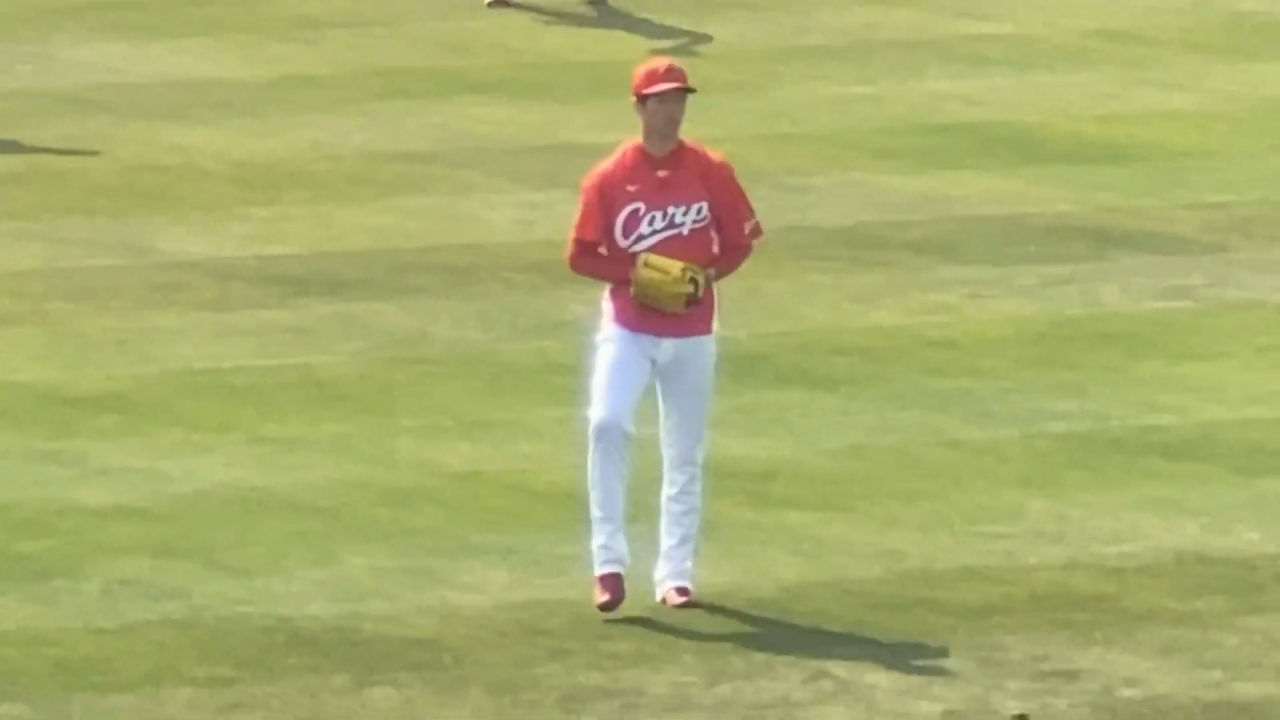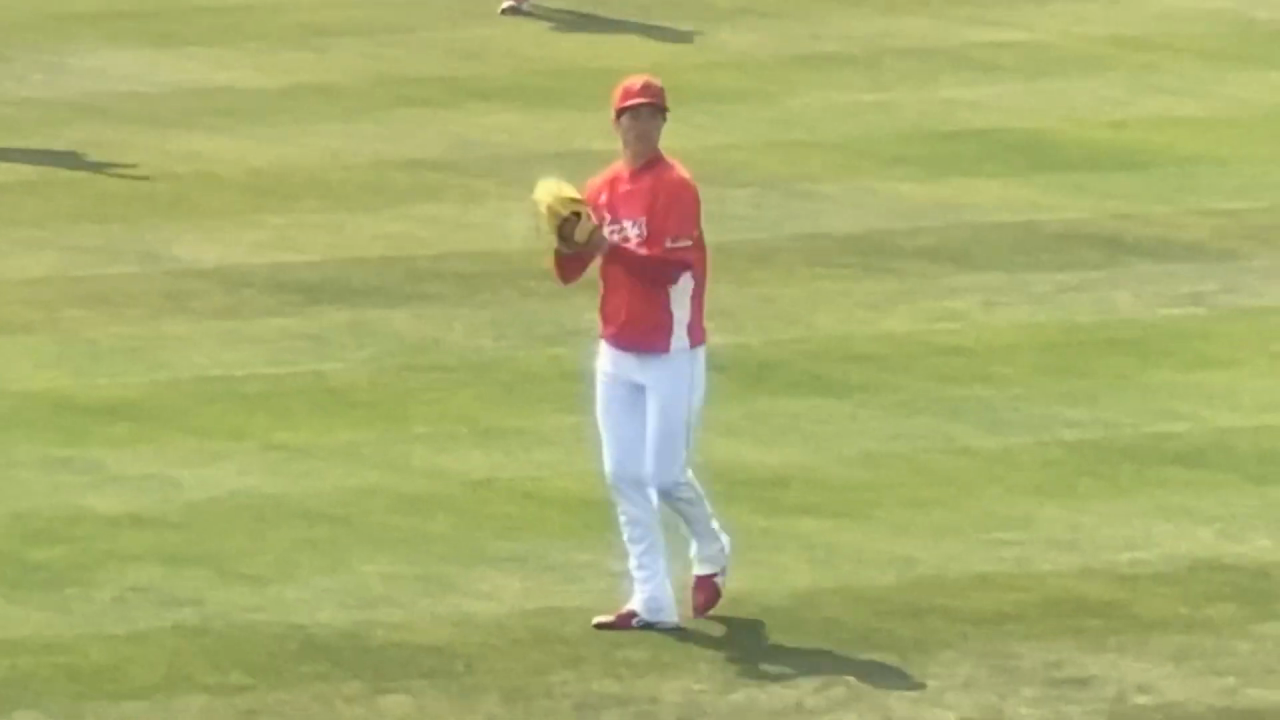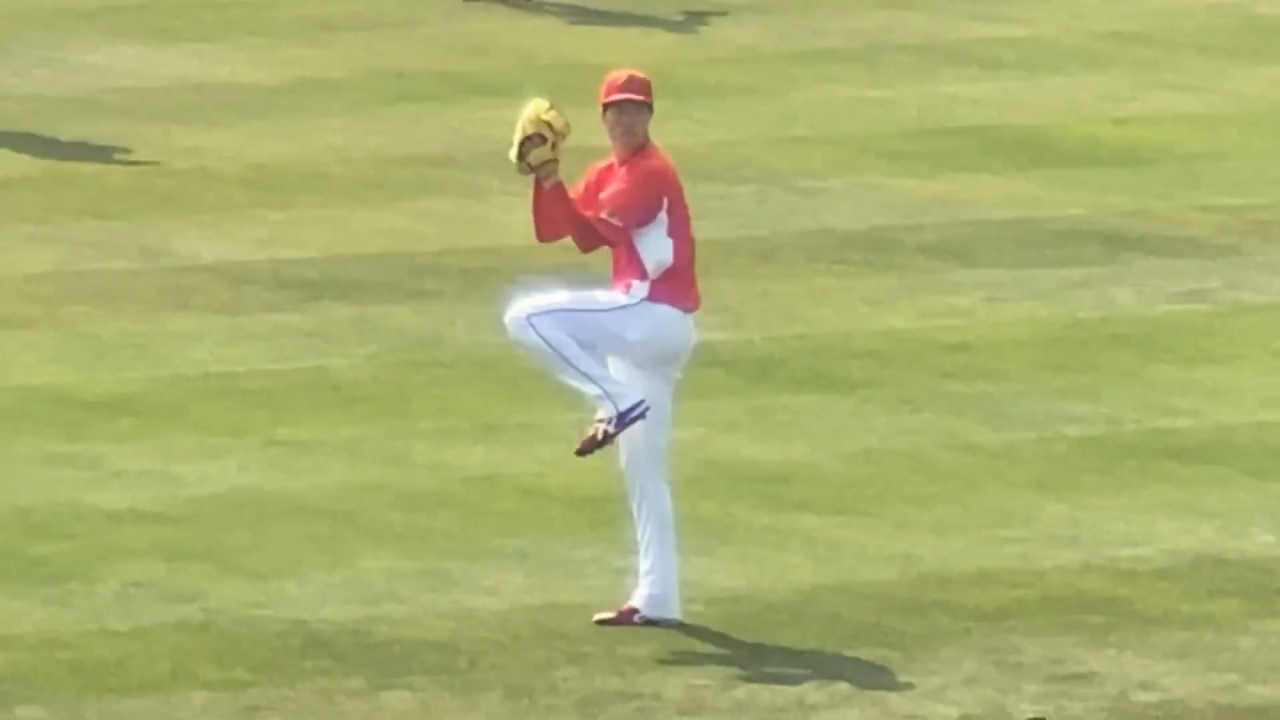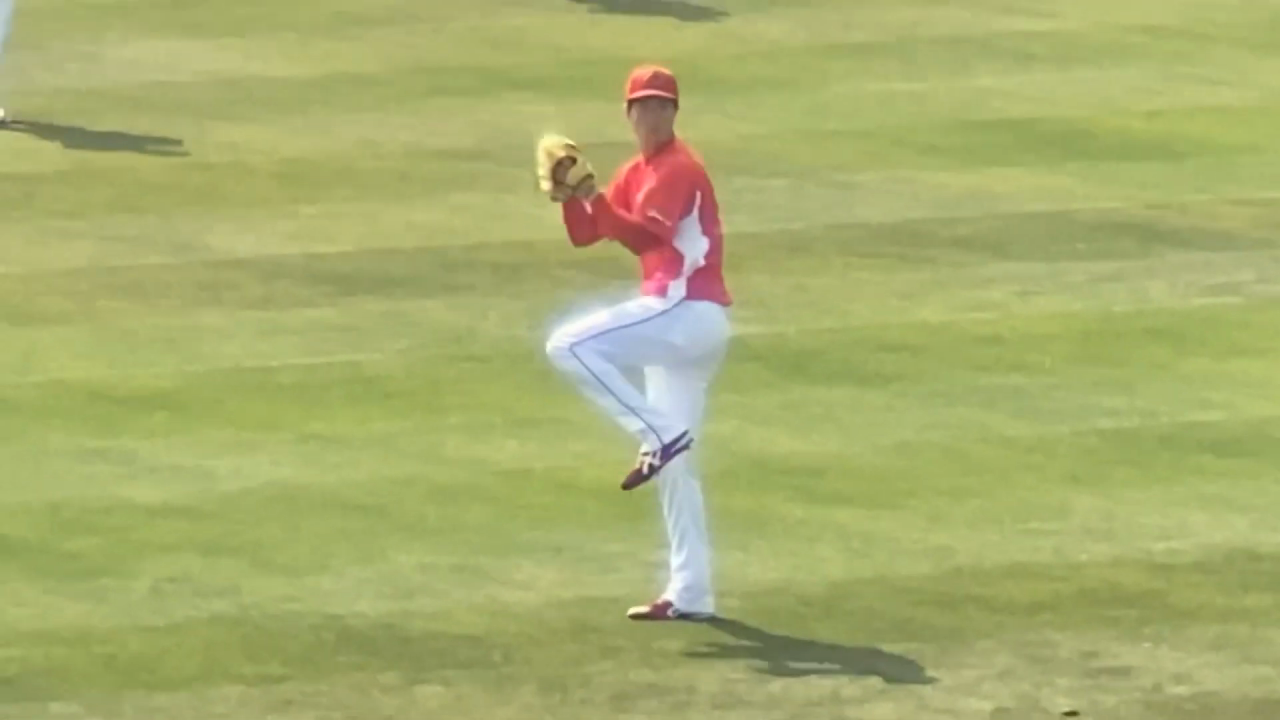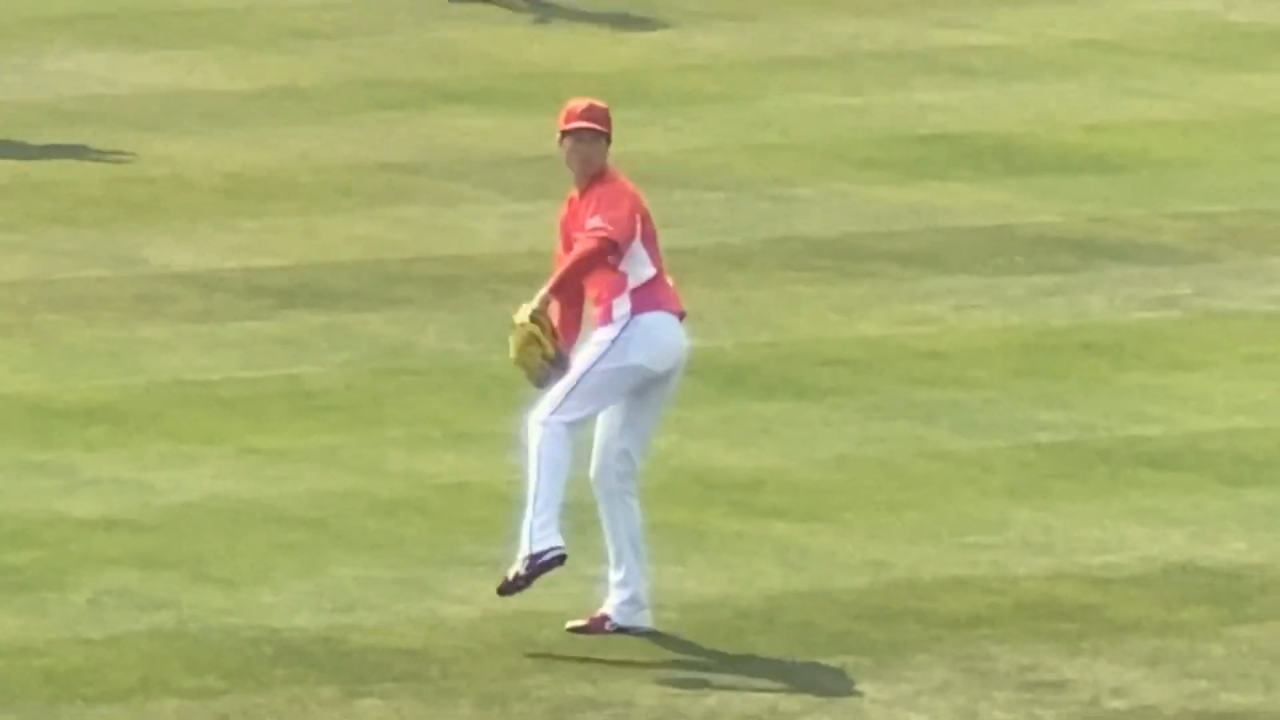
dt=0.5s
person 1, frame 1
left shoulder: (712, 170)
right shoulder: (608, 177)
left elbow: (741, 241)
right elbow: (580, 256)
left wrist: (706, 275)
right wrist: (632, 274)
left hip: (692, 334)
right hip: (627, 329)
left knee: (685, 457)
right knee: (606, 422)
left ankle: (675, 574)
right ankle: (609, 558)
person 1, frame 2
left shoulder: (676, 186)
right shoulder: (600, 189)
left elbow: (671, 267)
right elbow: (569, 270)
left wrist: (606, 244)
right wrist: (568, 240)
left hip: (672, 351)
right hip: (616, 352)
left knee: (668, 474)
right knee: (624, 475)
left ankle: (709, 554)
right ankle: (651, 600)
person 1, frame 3
left shoulder: (652, 172)
right shoulder: (605, 174)
left elbow: (589, 235)
right elbow: (549, 230)
left wrist: (555, 184)
right wrist: (543, 177)
left hip: (654, 314)
right hip: (654, 322)
left knee: (526, 317)
right knee: (643, 466)
left ankle: (614, 406)
right ankle: (657, 599)
person 1, frame 4
left shoulder: (678, 167)
right shoulder: (635, 172)
left elbow: (643, 237)
right elbow: (584, 234)
left wrist: (595, 198)
right wrist: (572, 193)
left hip: (685, 311)
right hip: (688, 319)
left knee: (567, 346)
right knee: (676, 464)
left ankle: (659, 433)
right ankle: (689, 594)
person 1, frame 5
left shoulder: (612, 194)
right shoulder: (572, 209)
left elbow: (605, 243)
right elbow: (577, 288)
left wrist: (548, 291)
right wrist: (561, 354)
left hip: (639, 328)
right hip: (662, 338)
left knee: (549, 420)
right knee: (611, 473)
left ankle: (540, 544)
right ankle: (628, 607)
